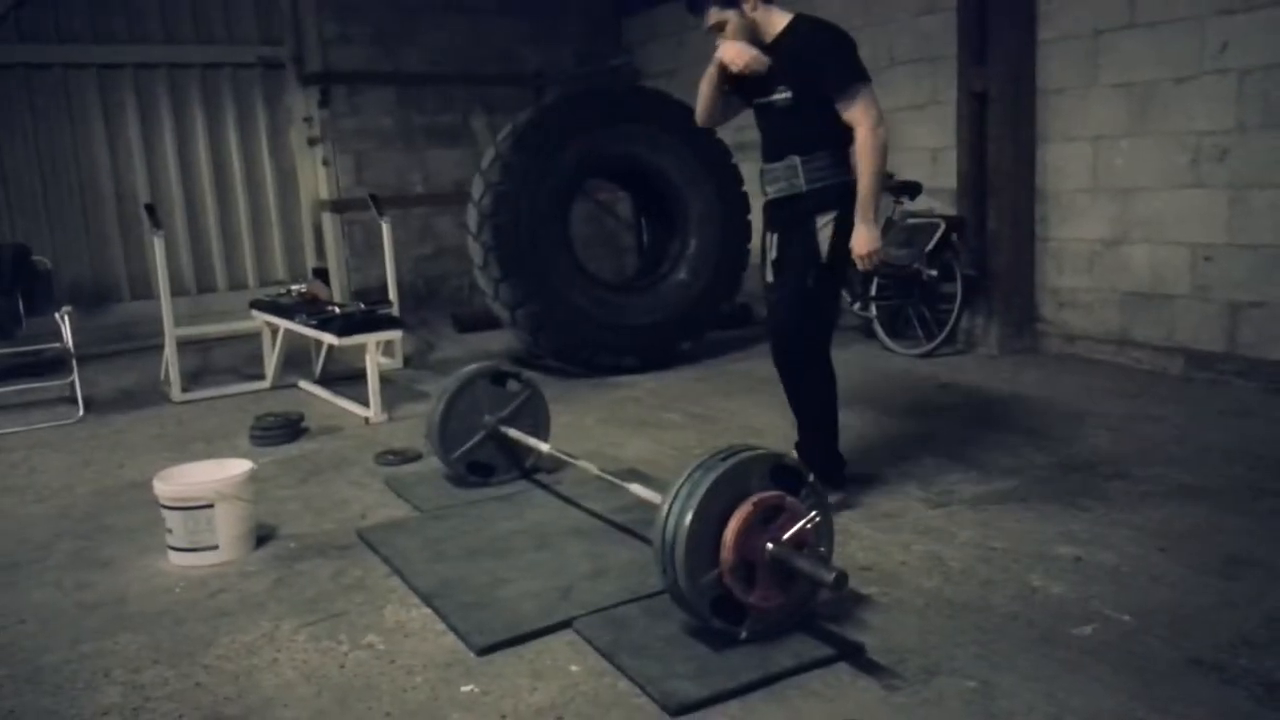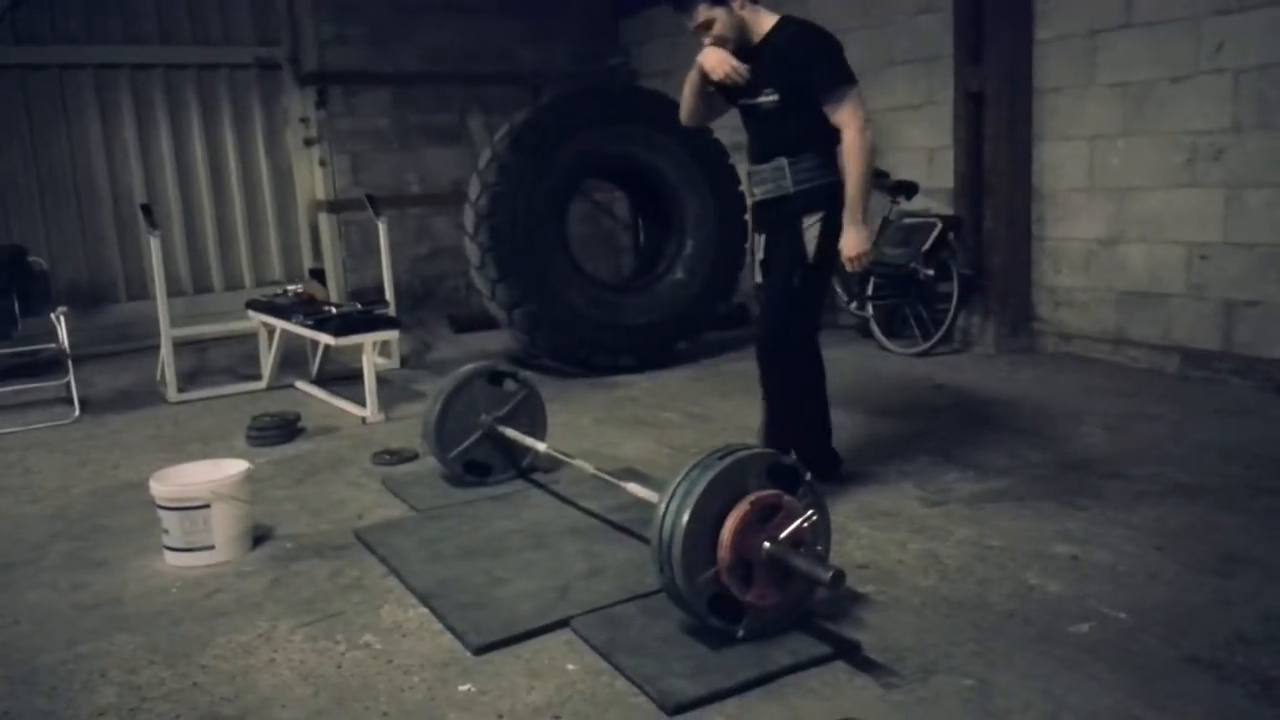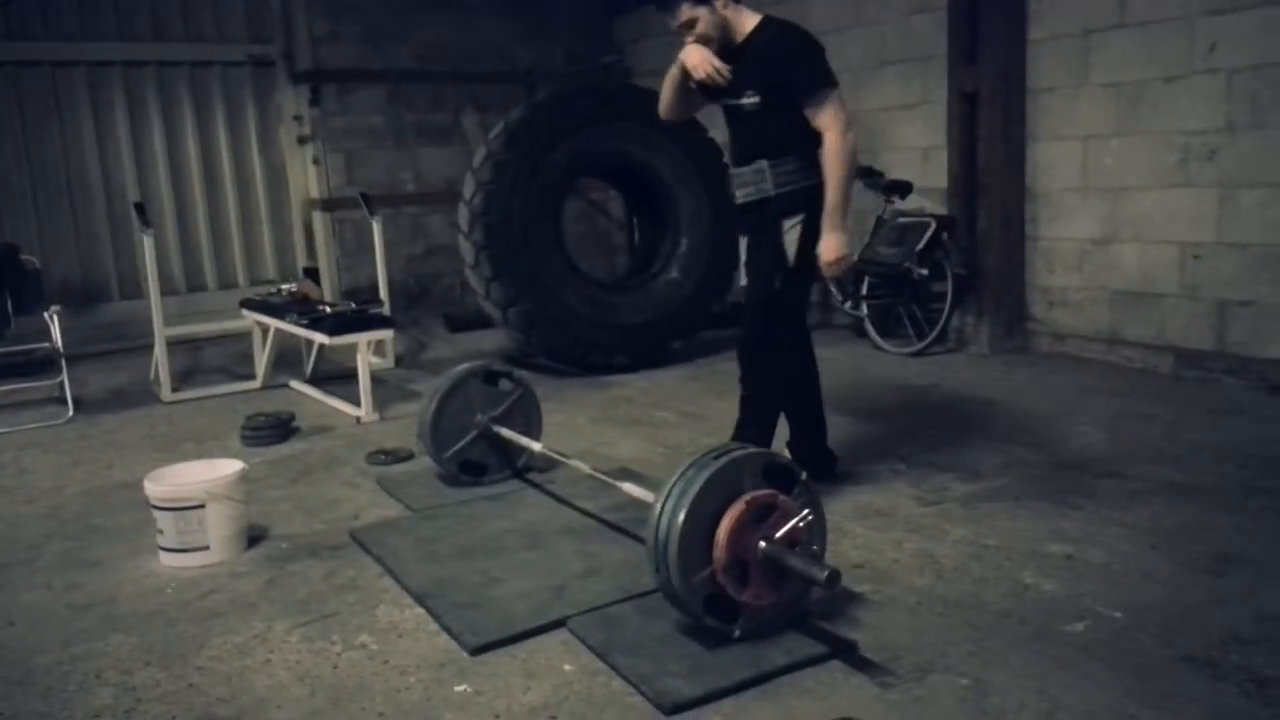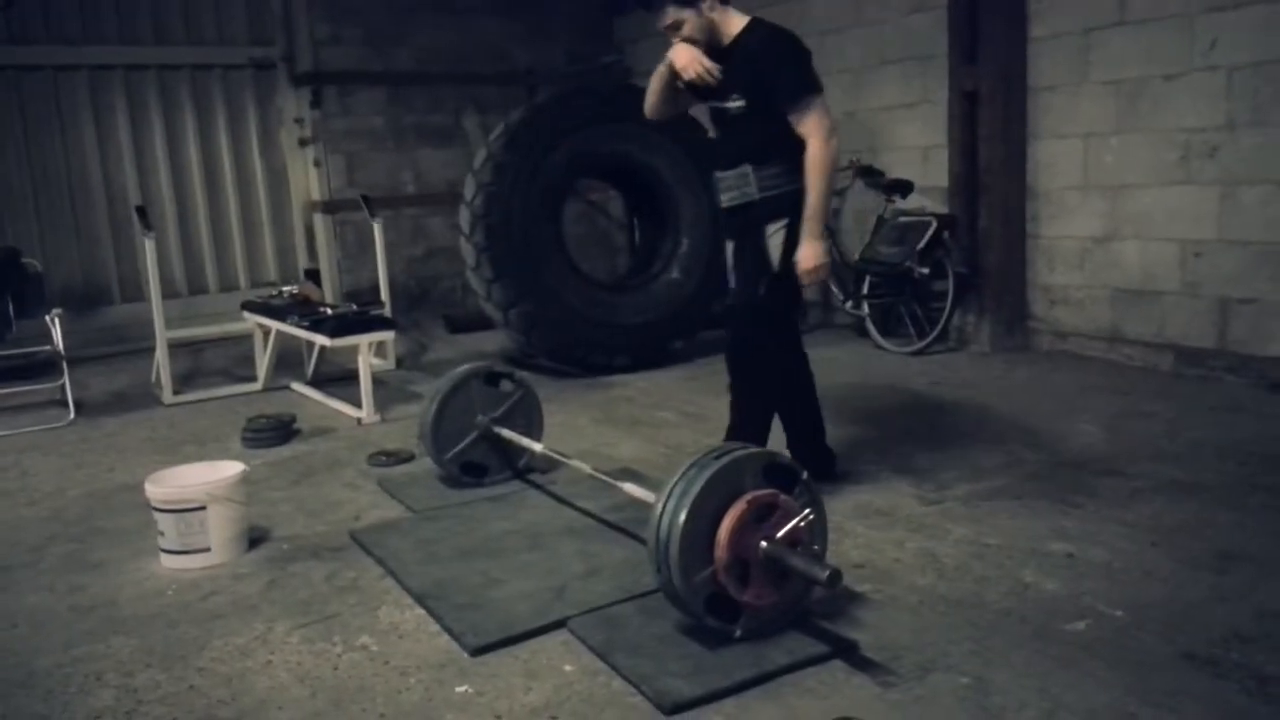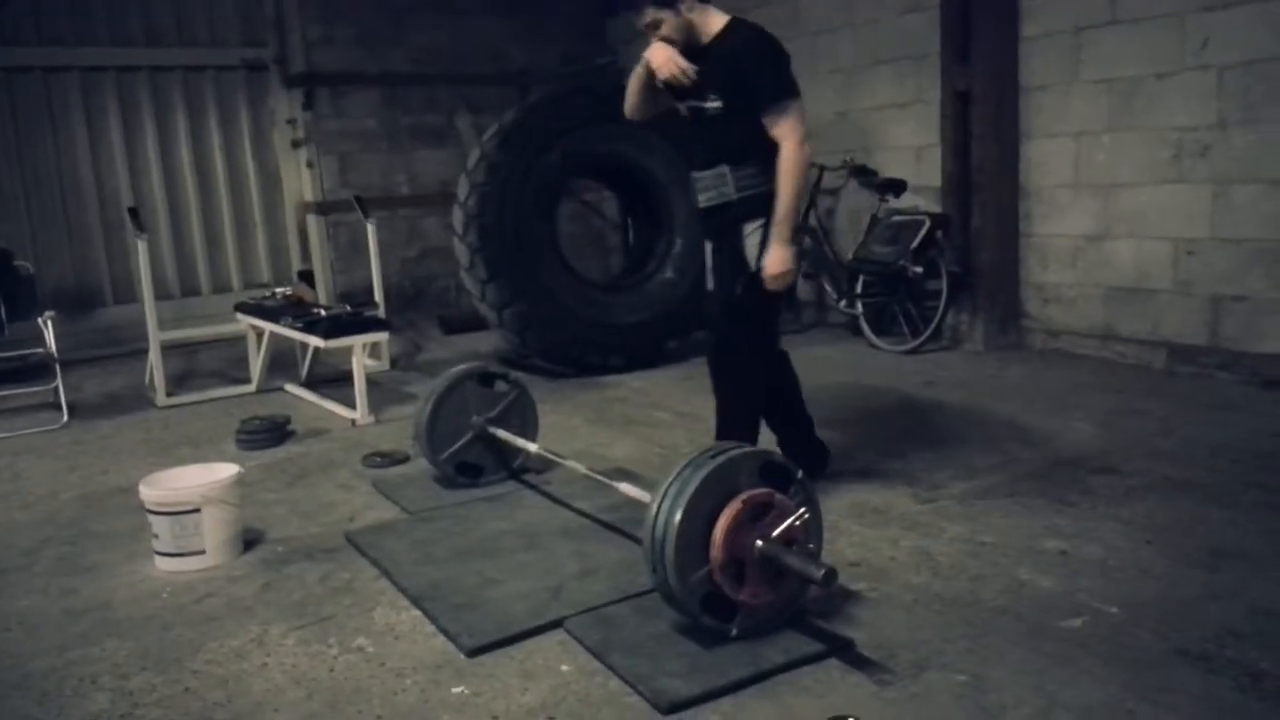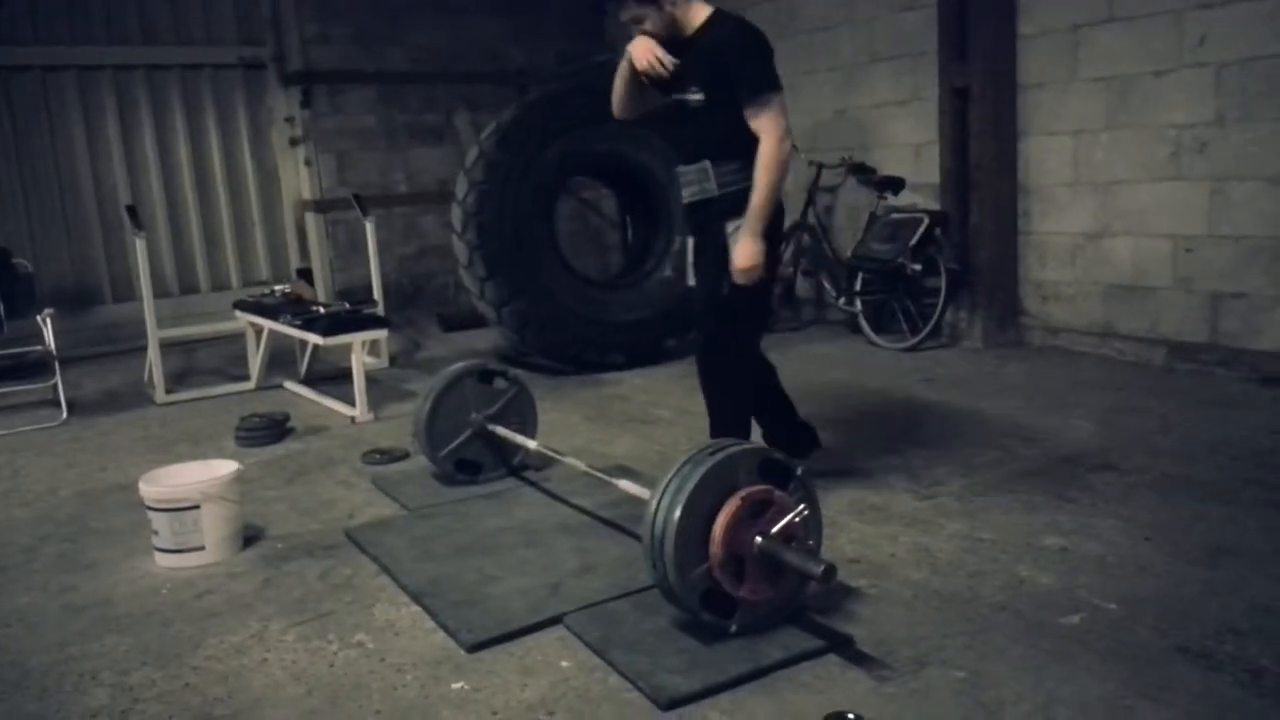
dt=0.1s
person 1, frame 1
left shoulder: (817, 42)
right shoulder: (752, 59)
left elbow: (869, 127)
right elbow: (708, 117)
left wrist: (866, 220)
right wrist: (719, 59)
left hip: (823, 214)
right hip: (783, 216)
left knee: (796, 340)
right knee: (796, 341)
left ankle: (820, 468)
right ankle: (817, 461)
person 1, frame 2
left shoulder: (804, 43)
right shoulder: (740, 59)
left elbow: (856, 129)
right elbow: (691, 117)
left wrist: (854, 222)
right wrist: (701, 65)
left hip: (811, 215)
right hip: (771, 216)
left knee: (780, 340)
right knee: (789, 340)
right ankle: (816, 460)
person 1, frame 3
left shoulder: (785, 44)
right shoulder: (723, 57)
left elbow: (837, 132)
right elbow: (670, 112)
left wrist: (833, 226)
right wrist: (683, 61)
left hip: (794, 217)
right hip: (758, 218)
left knee: (763, 342)
right knee: (786, 343)
right ankle: (814, 461)
person 1, frame 4
left shoulder: (772, 48)
right shoulder: (710, 59)
left elbow: (821, 139)
right elbow: (656, 111)
left wrist: (812, 235)
right wrist: (671, 60)
left hip: (777, 220)
right hip: (744, 221)
left knee: (750, 347)
right knee: (776, 345)
right ankle: (813, 457)
person 1, frame 5
left shoulder: (750, 49)
right shoulder: (687, 56)
left elbow: (795, 144)
right elbow: (636, 111)
left wrist: (782, 239)
right wrist: (649, 60)
left hip: (756, 223)
right hip: (723, 222)
left knee: (733, 350)
right knee: (756, 347)
right ankle: (804, 457)
person 1, frame 6
left shoulder: (733, 40)
right shoulder: (673, 50)
left elbow: (775, 138)
right elbow: (625, 110)
left wrist: (753, 233)
right wrist: (632, 55)
left hip: (738, 219)
right hip: (707, 218)
left knee: (721, 350)
right knee: (733, 345)
right ankle: (792, 439)
